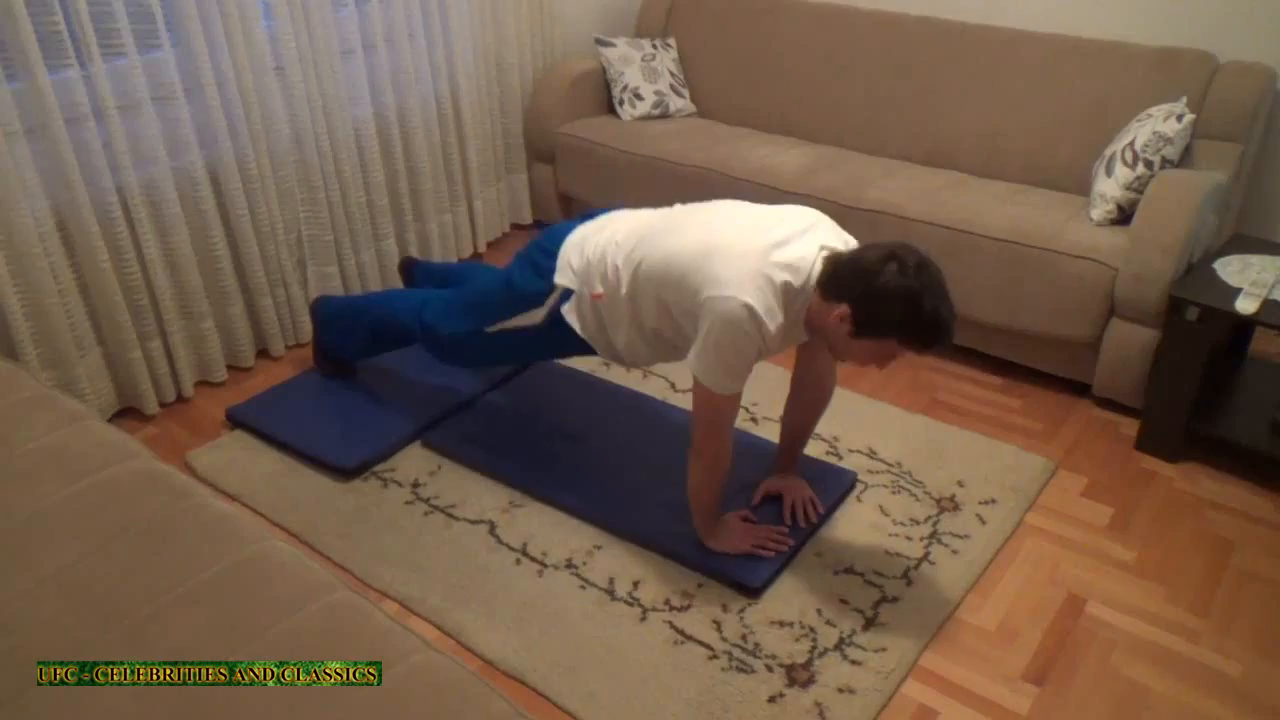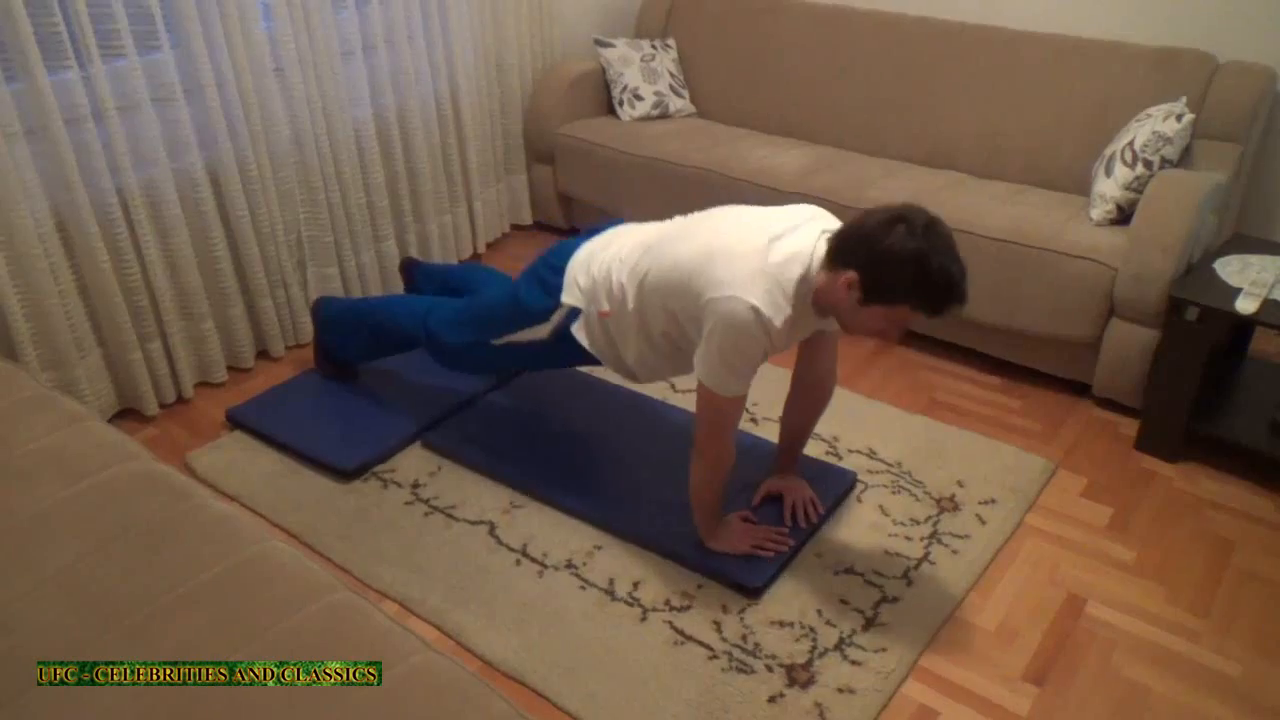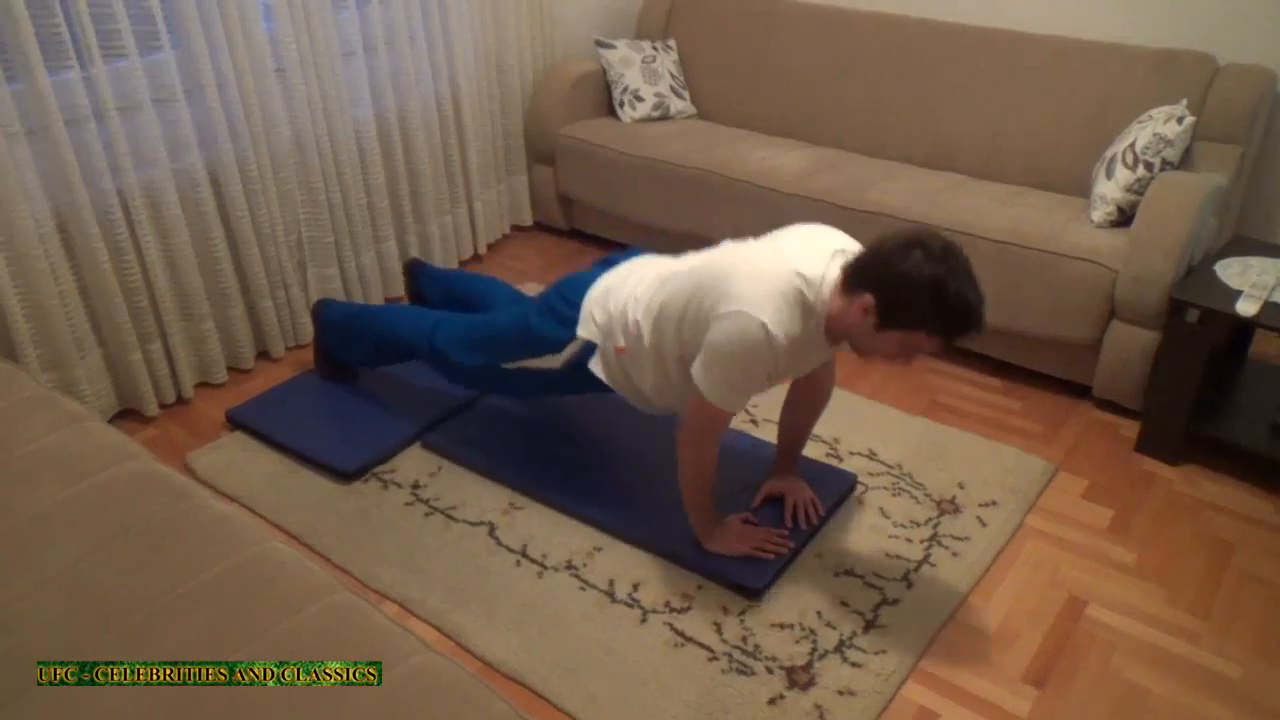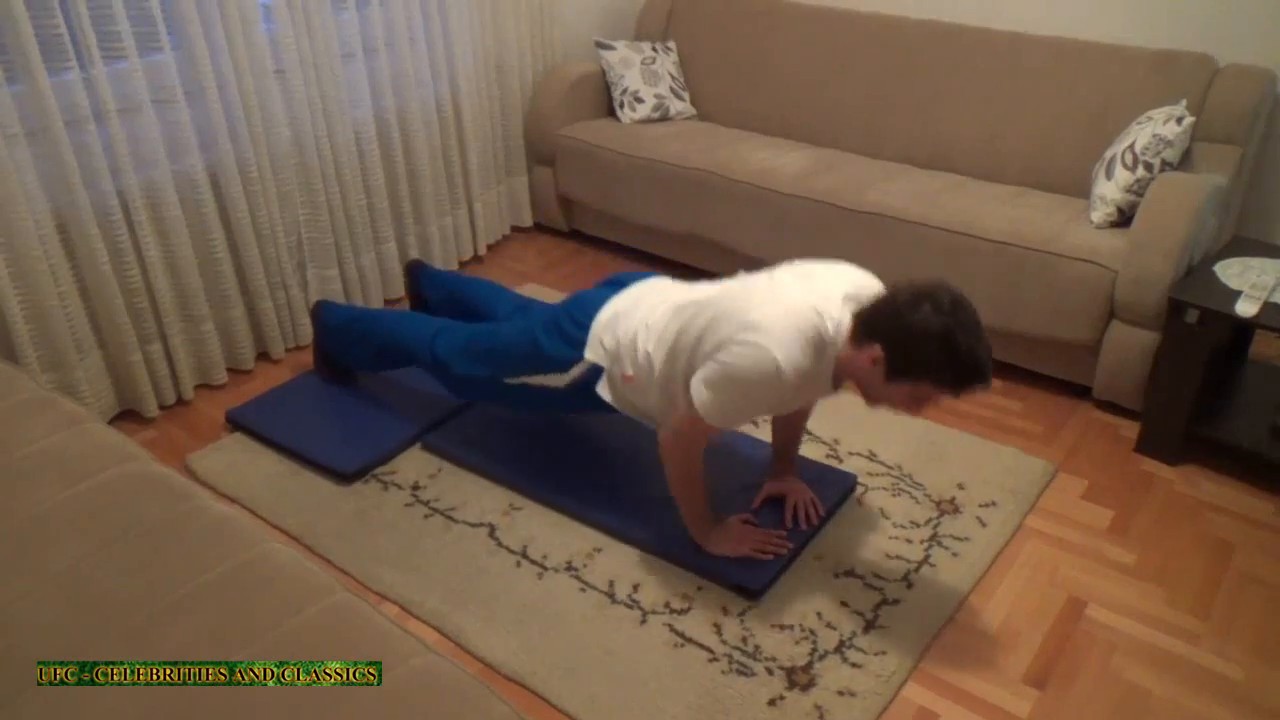
dt=0.1s
person 1, frame 1
left shoulder: (839, 262)
right shoulder: (745, 303)
left elbow: (816, 368)
right elbow: (710, 435)
left wrist: (786, 470)
right wrist: (712, 530)
left hip: (618, 244)
right hip: (572, 278)
left knee: (490, 291)
right knee: (446, 330)
left ankle: (425, 274)
right ankle: (337, 321)
person 1, frame 2
left shoulder: (842, 248)
right shoulder: (750, 302)
left elbow: (818, 361)
right elbow: (713, 435)
left wrist: (786, 470)
right wrist: (713, 531)
left hip: (622, 251)
right hip: (579, 298)
left knee: (487, 302)
right knee: (451, 338)
left ankle: (427, 277)
right ankle: (338, 324)
person 1, frame 3
left shoulder: (848, 261)
right shoulder: (761, 322)
left elbow: (813, 370)
right elbow: (701, 435)
left wrist: (786, 467)
right wrist: (711, 532)
left hip: (636, 278)
right hip: (593, 329)
left knee: (510, 308)
right knee: (457, 347)
left ankle: (429, 280)
right ankle: (340, 325)
person 1, frame 4
left shoulder: (864, 299)
right shoulder: (771, 353)
right elbow: (679, 441)
left wrist: (784, 469)
right wrist: (709, 535)
left hip: (643, 298)
right hip: (599, 350)
left knee: (515, 316)
right knee: (460, 359)
left ankle: (431, 283)
right ankle: (338, 328)
